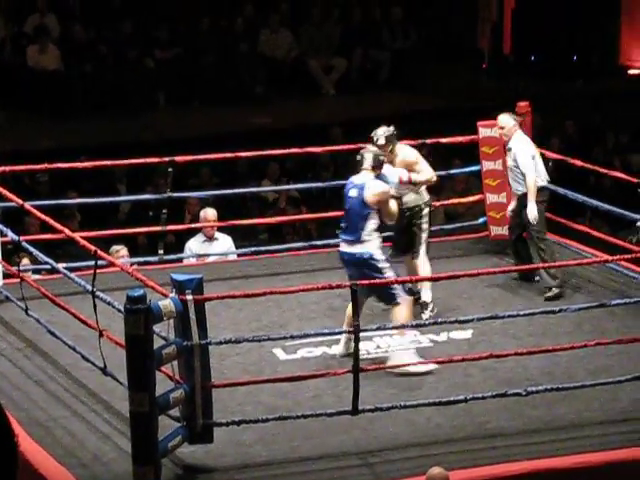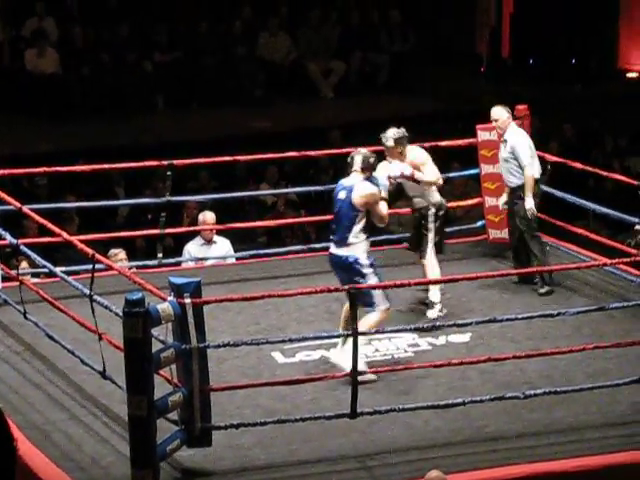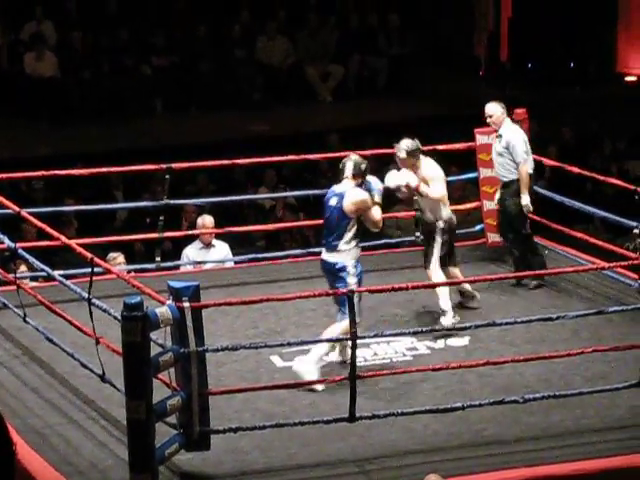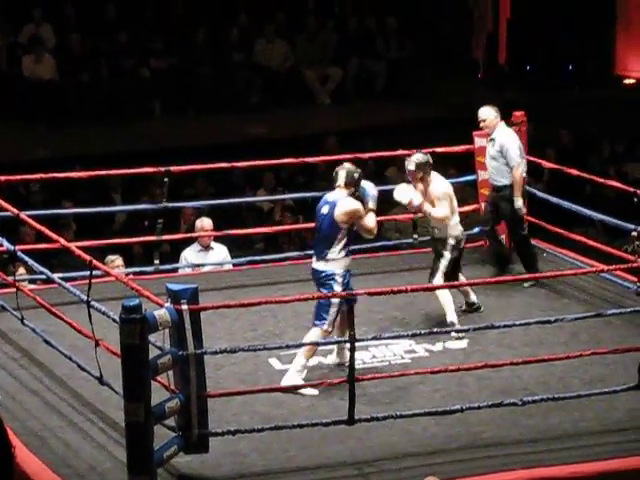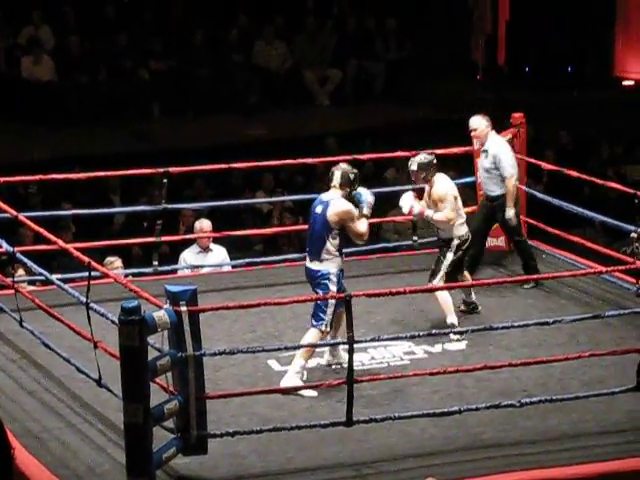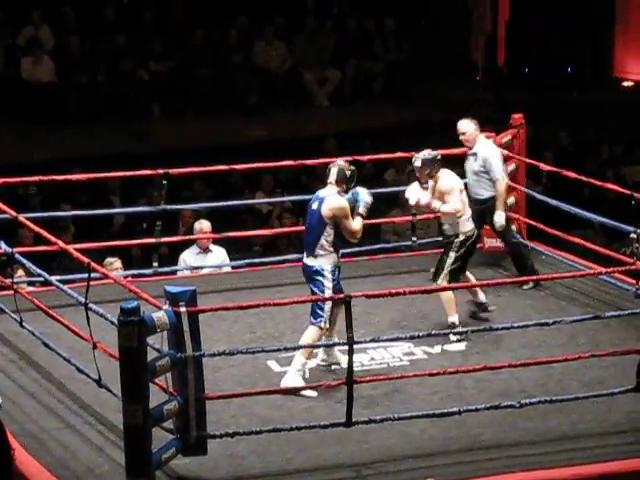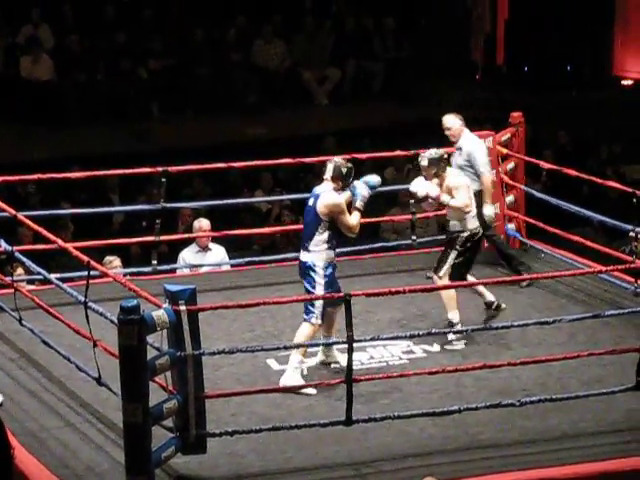
dt=0.1s
person 1, frame 1
left shoulder: (350, 182)
right shoulder: (379, 188)
right elbow: (391, 217)
right wrist: (391, 194)
left hip: (347, 251)
right hip: (367, 254)
left knee: (359, 296)
right knee: (401, 300)
left ankle: (345, 343)
right ankle: (403, 355)
person 1, frame 2
left shoulder: (340, 185)
right shoulder: (369, 190)
right elbow: (381, 220)
right wrist: (382, 194)
left hip: (336, 254)
right hip: (354, 257)
left knee: (355, 300)
right knee: (380, 308)
left ankle: (345, 345)
right ankle: (349, 353)
person 1, frame 3
left shoulder: (333, 191)
right shoulder: (360, 195)
right elbow: (376, 224)
right wrist: (376, 198)
left hip: (329, 258)
right hip: (345, 263)
left knee: (345, 307)
right knee: (348, 320)
left ankle: (343, 351)
right ankle: (310, 362)
person 1, frame 4
left shoulder: (326, 199)
right shoulder: (351, 206)
right elbow: (370, 230)
right wrist: (370, 204)
left hip: (322, 266)
right hip: (333, 271)
left knee: (348, 306)
right knee: (323, 325)
left ankle: (340, 352)
right ankle: (293, 375)
person 1, frame 5
left shoulder: (321, 199)
right shoulder: (343, 207)
right elbow: (361, 236)
right wrist: (365, 210)
left hip: (315, 265)
right hip: (327, 271)
left knee: (339, 307)
right knee: (321, 326)
left ankle: (333, 353)
right ankle: (293, 376)
person 1, frame 6
left shoulder: (320, 195)
right shoulder: (336, 203)
right elbow: (354, 234)
left wrist: (352, 198)
right wrist: (361, 208)
left hip: (315, 263)
right hip: (322, 267)
left knee: (336, 304)
right knee: (320, 323)
left ankle: (328, 353)
right ankle: (293, 375)
person 1, frame 7
left shoulder: (320, 191)
right shoulder: (333, 199)
right elbow: (352, 229)
left wrist: (356, 190)
right wrist: (359, 202)
left hip: (315, 259)
right hip: (317, 263)
left knee: (334, 305)
right knee: (314, 318)
left ankle: (327, 353)
right ankle: (292, 373)
person 2, frame 1
left shoulder: (408, 154)
left elbow: (431, 176)
left hip: (419, 207)
right hip: (403, 208)
left knee: (419, 255)
right knee: (404, 252)
left ankle: (427, 303)
right ankle: (414, 289)
person 2, frame 2
left shoulder: (417, 156)
right shoulder: (395, 157)
left elbow: (437, 180)
right elbow: (392, 181)
left wrist: (413, 174)
right wrist: (385, 174)
left hip: (431, 208)
right hip: (420, 208)
left knee: (427, 253)
right knee: (419, 249)
left ankle: (436, 304)
right ankle: (430, 285)
person 2, frame 3
left shoulder: (428, 169)
right shoulder: (409, 169)
left elbow: (440, 197)
right elbow: (406, 193)
left wrist: (416, 187)
right wrist: (399, 186)
left hip: (440, 222)
right hip: (430, 221)
left knee: (433, 267)
right knee: (446, 263)
left ankle: (448, 314)
right ankle: (468, 294)
person 2, frame 4
left shoulder: (437, 187)
right shoulder: (424, 184)
left elbow: (444, 216)
right elbow: (425, 208)
left wrist: (420, 206)
right wrist: (410, 200)
left hip: (450, 238)
right hip: (443, 236)
left knee: (437, 282)
right knee: (451, 273)
left ankle: (454, 325)
right ankle: (472, 302)
person 2, frame 5
left shoulder: (442, 188)
right shoulder: (430, 184)
left elbow: (449, 217)
right elbow: (427, 208)
left wrist: (423, 212)
right wrist: (415, 206)
left hip: (455, 238)
right hip: (449, 236)
left knee: (437, 283)
right knee: (456, 272)
left ankle: (454, 327)
right ankle: (471, 302)
person 2, frame 6
left shoulder: (447, 181)
right shoulder: (435, 181)
left elbow: (457, 211)
right elbow: (430, 206)
left wrist: (431, 203)
right wrist: (419, 198)
left hip: (461, 236)
right hip: (459, 233)
left knee: (441, 281)
right knee: (458, 271)
left ankle: (456, 328)
right ankle: (480, 301)
person 2, frame 7
left shoulder: (454, 179)
right shoulder: (439, 179)
left elbow: (465, 206)
right elbow: (430, 206)
left wrist: (440, 197)
right wrist: (425, 194)
left hip: (465, 233)
right hip: (463, 232)
left knee: (441, 277)
right knee: (459, 275)
left ankle: (456, 327)
right ankle: (491, 302)
person 3, frame 1
left shoulder: (520, 145)
right shoulder: (516, 144)
left elbow: (531, 176)
left wrist: (531, 204)
right wrist: (514, 201)
left hip: (534, 196)
right hip: (525, 196)
left knee: (539, 239)
right knee: (515, 233)
left ankle: (554, 284)
right ankle: (527, 273)
person 3, frame 2
left shoulder: (517, 137)
right shoulder: (506, 138)
left elbow: (529, 170)
left wrist: (529, 199)
right wrist: (506, 193)
left hip: (524, 192)
right hip: (515, 191)
left knee: (529, 234)
right knee: (515, 235)
left ankle: (545, 279)
right ankle: (526, 275)
person 3, frame 3
left shoulder: (513, 133)
right shoulder: (500, 134)
left elbow: (523, 165)
left wrist: (525, 194)
right wrist: (500, 190)
left hip: (517, 186)
right hip: (508, 186)
left knee: (521, 231)
right knee: (506, 231)
left ankle: (538, 271)
right ankle: (522, 271)
person 3, frame 4
left shoulder: (507, 137)
right shoulder: (493, 138)
left elbow: (517, 169)
left wrist: (518, 197)
left hip: (508, 191)
right hip: (497, 190)
left knee: (518, 234)
right knee: (488, 228)
left ankle: (533, 273)
right ankle: (502, 265)
person 3, frame 5
left shoulder: (499, 148)
right shoulder: (485, 147)
left elbow: (510, 179)
left wrist: (510, 208)
left hip: (502, 200)
right hip: (489, 199)
left knee: (516, 239)
right knee: (476, 234)
left ankle: (532, 275)
right ankle: (467, 271)
person 3, frame 6
left shoulder: (488, 151)
right shoulder: (473, 151)
left elbow: (500, 182)
left wrist: (500, 211)
left hip: (490, 202)
right hip: (476, 202)
left knee: (509, 241)
left ankle: (530, 275)
person 3, frame 7
left shoulder: (473, 145)
right shoulder: (459, 145)
left elbow: (486, 176)
left wrist: (488, 204)
left hip: (476, 197)
left knee: (490, 236)
left ankle: (522, 270)
